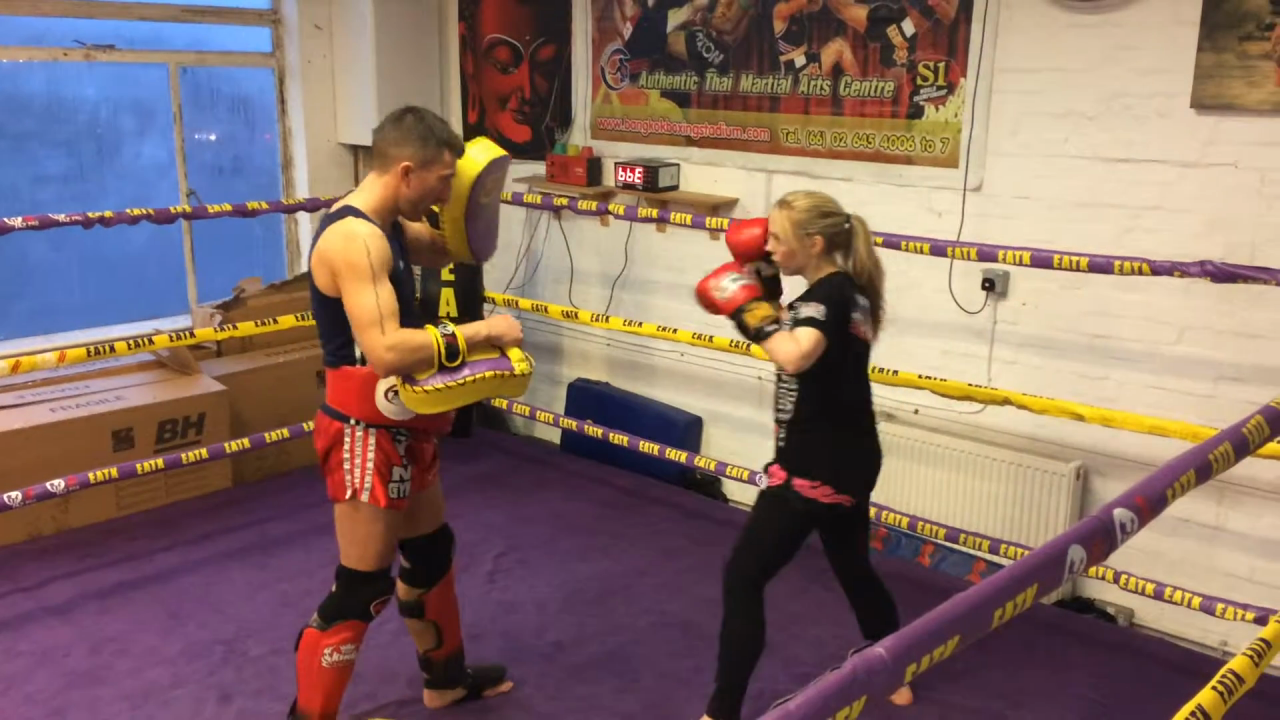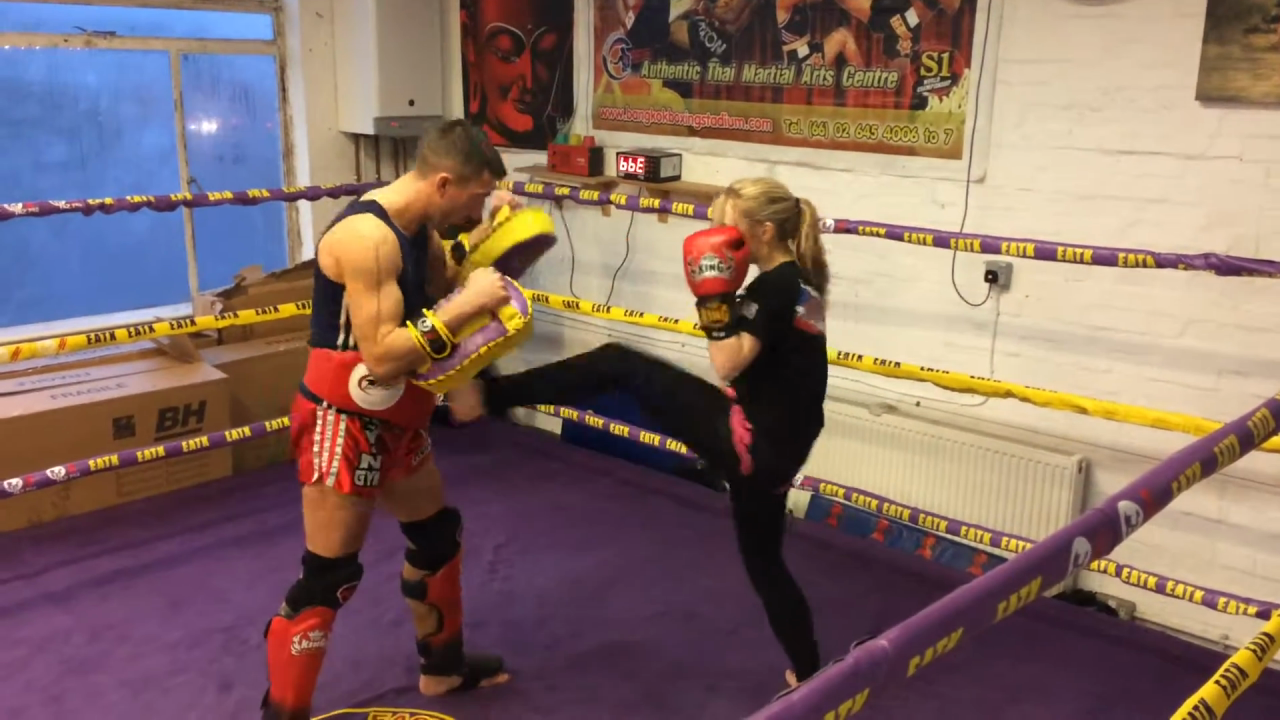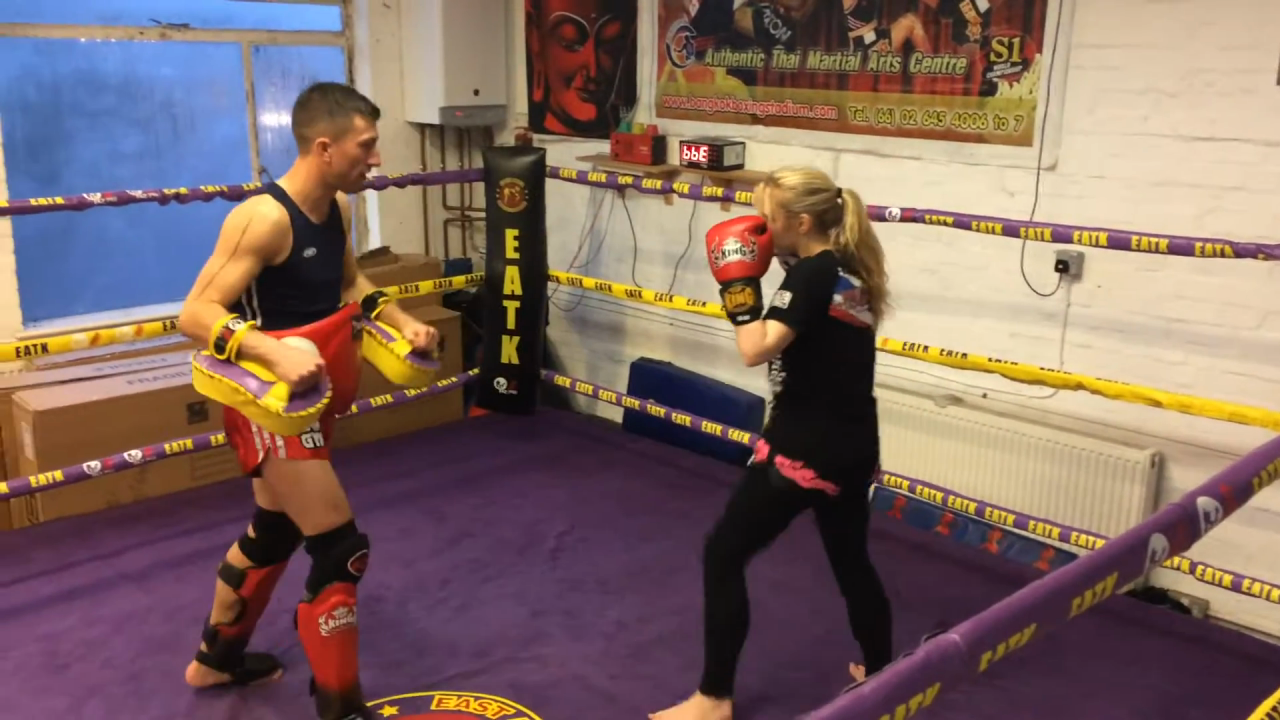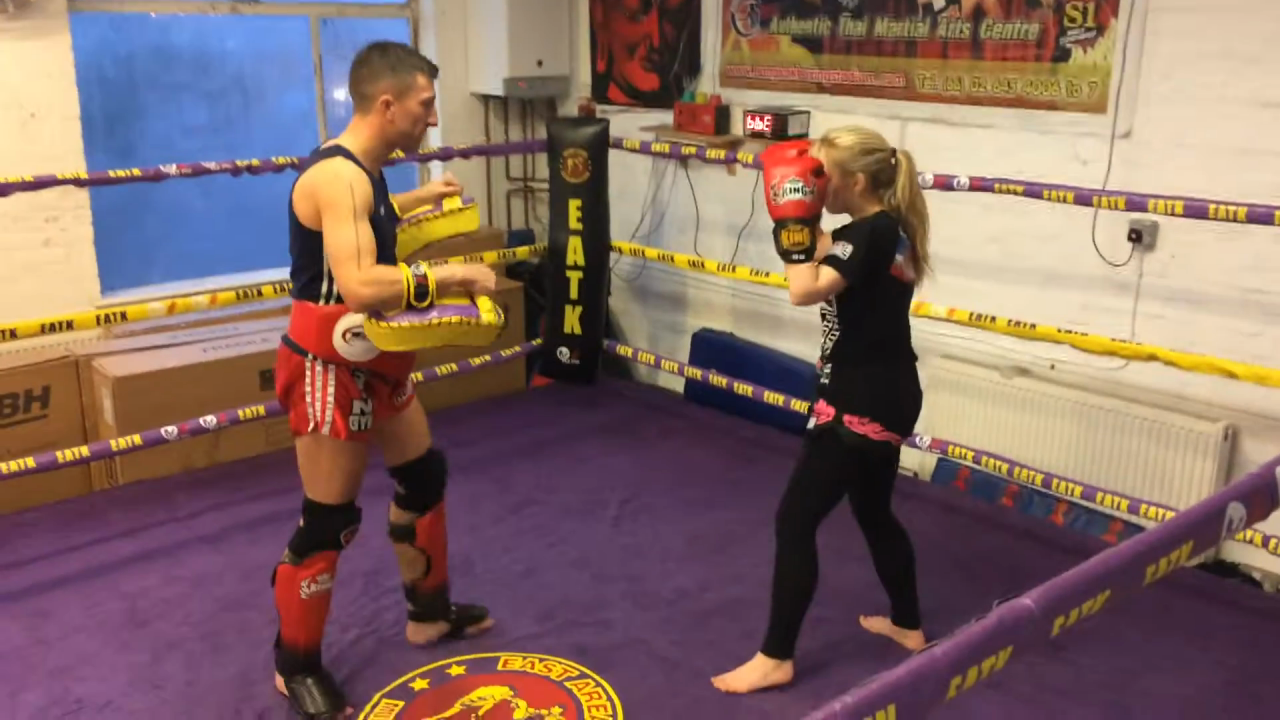
dt=0.7s
person 1, frame 1
left shoulder: (384, 224)
right shoulder: (354, 240)
left elbow: (438, 250)
right elbow: (386, 351)
right wrist: (483, 331)
left hip: (407, 424)
right hip: (368, 432)
left knee: (430, 553)
right knee: (361, 589)
person 1, frame 2
left shoulder: (415, 224)
right shoulder: (366, 236)
left elbow: (442, 283)
right elbow: (383, 356)
right wrist: (467, 305)
left hip: (395, 414)
right hip: (345, 419)
left knee: (437, 533)
right knee: (328, 577)
left ankle: (442, 663)
person 1, frame 3
left shoulder: (338, 206)
right shoulder: (264, 219)
right elbow: (195, 314)
left wrist: (399, 321)
right wrist: (277, 350)
left knee: (274, 533)
right knee: (340, 550)
left ankle: (218, 654)
person 1, frame 4
left shoulder: (361, 167)
right shoulder: (338, 177)
right elbow: (362, 286)
left wrist: (419, 198)
right wrist: (457, 277)
left hip: (374, 358)
right hip: (329, 366)
left knee: (424, 476)
right knee: (329, 522)
left ankle: (429, 610)
right ankle: (296, 666)
person 2, frame 1
left shoulder: (829, 294)
right shoulder: (842, 290)
left elbow: (792, 356)
right elbow: (789, 333)
left wrist: (744, 304)
right wrist: (764, 283)
left hip: (816, 463)
right hip: (853, 457)
left knee: (743, 579)
right knee: (853, 567)
person 2, frame 2
left shoulder: (772, 285)
right shoulder: (797, 280)
left elbow: (729, 364)
left wrist: (715, 294)
left hip: (745, 433)
right hip: (776, 448)
left knee: (618, 363)
right knee: (764, 561)
left ankle: (486, 396)
right ankle: (813, 676)
person 2, frame 3
left shoulder: (811, 276)
right shoulder: (848, 271)
left elbow: (756, 347)
left wrist: (736, 279)
left hip: (803, 449)
right hip: (853, 447)
left knee: (723, 557)
right knee: (851, 560)
right ankle: (878, 672)
person 2, frame 4
left shoulder: (870, 234)
right shoulder: (888, 228)
left elbow: (805, 289)
right elbow: (827, 261)
left wrist: (791, 219)
right wrist: (805, 217)
left hip: (860, 402)
right hip: (887, 397)
left knee: (796, 520)
right knee: (873, 510)
left ankle: (775, 659)
right ankle: (907, 624)
